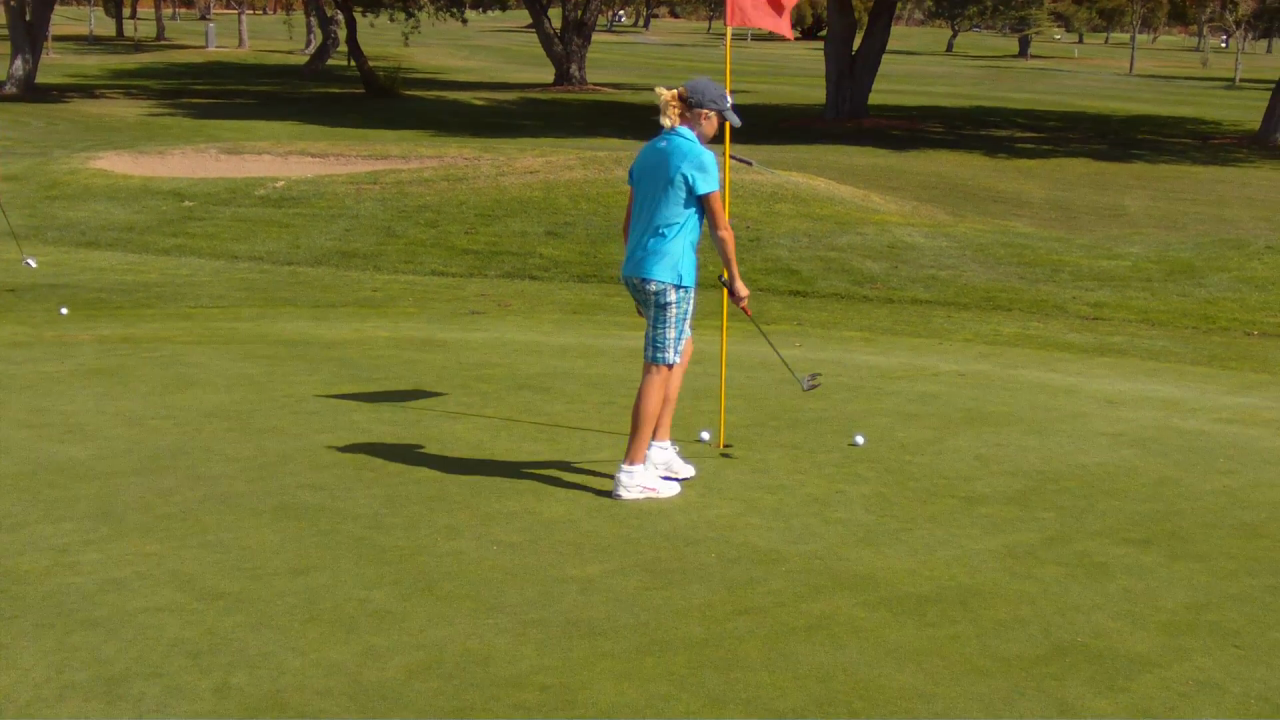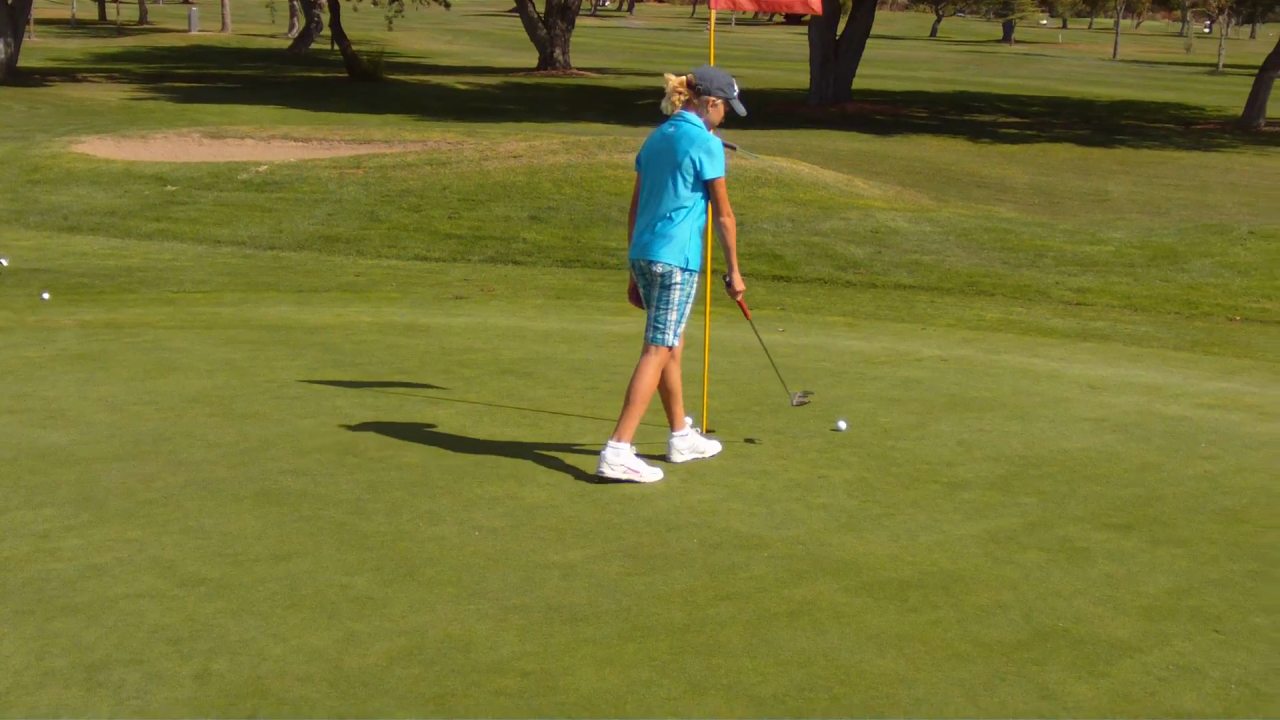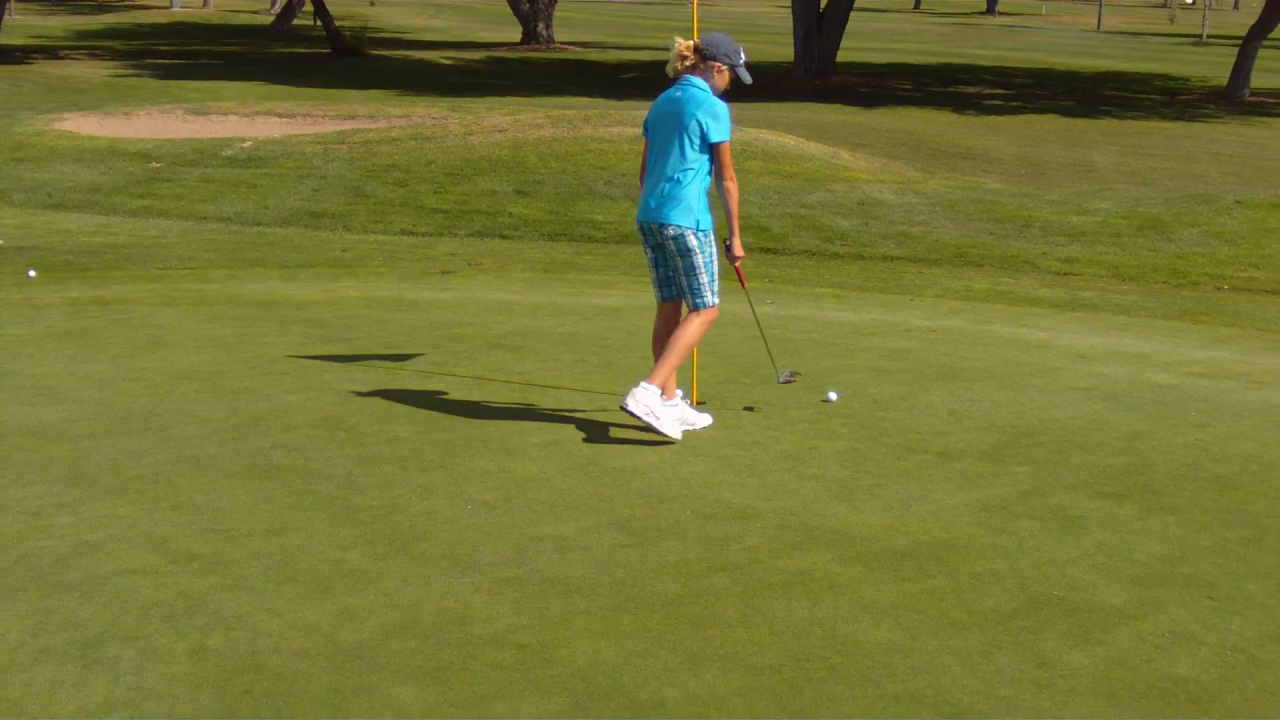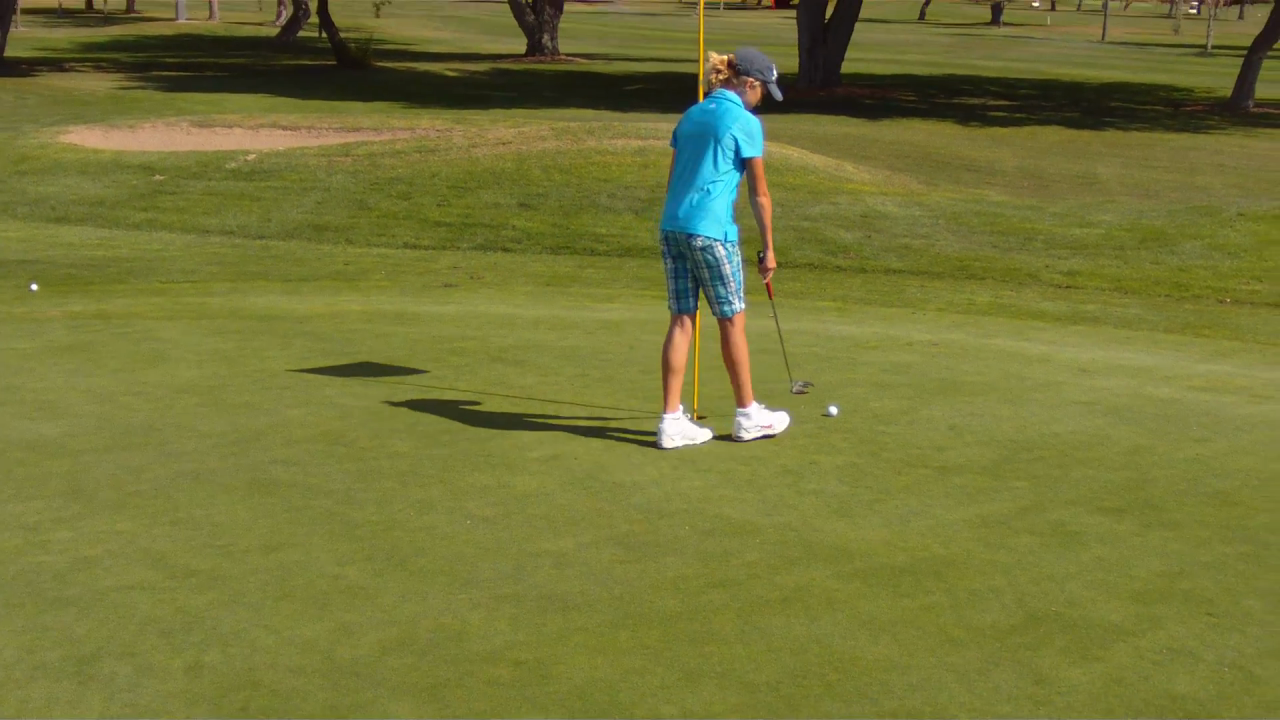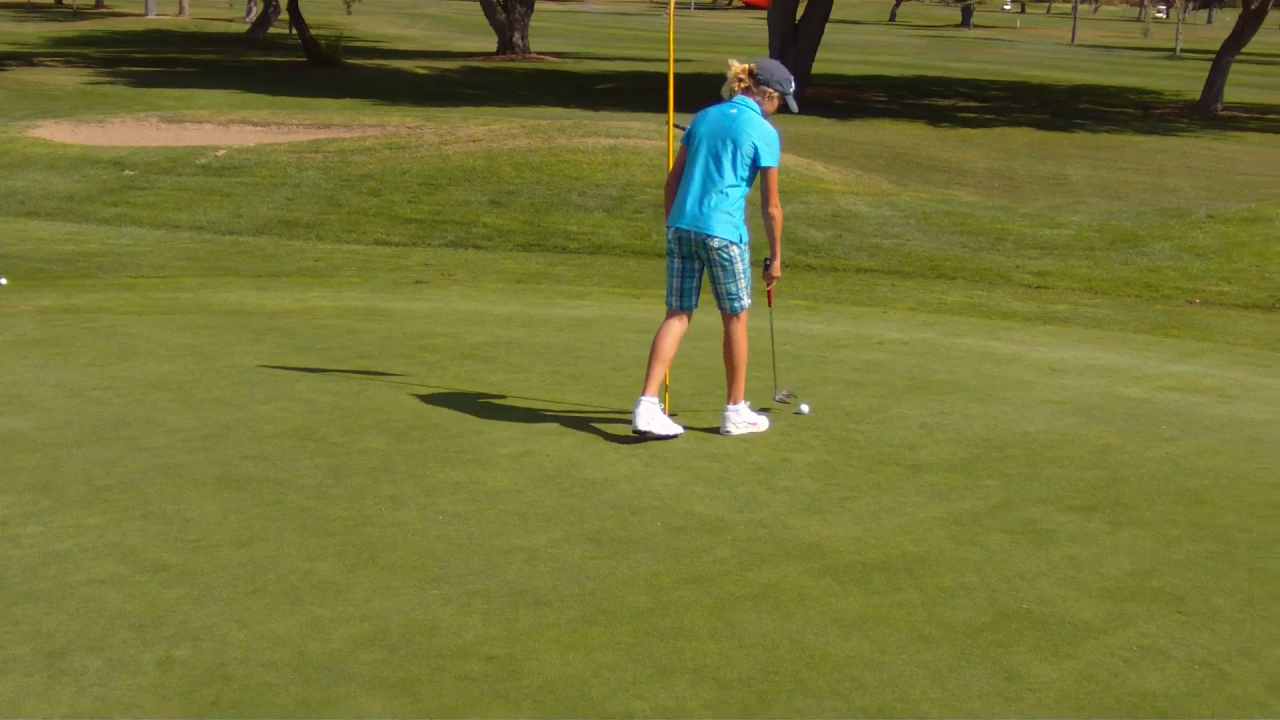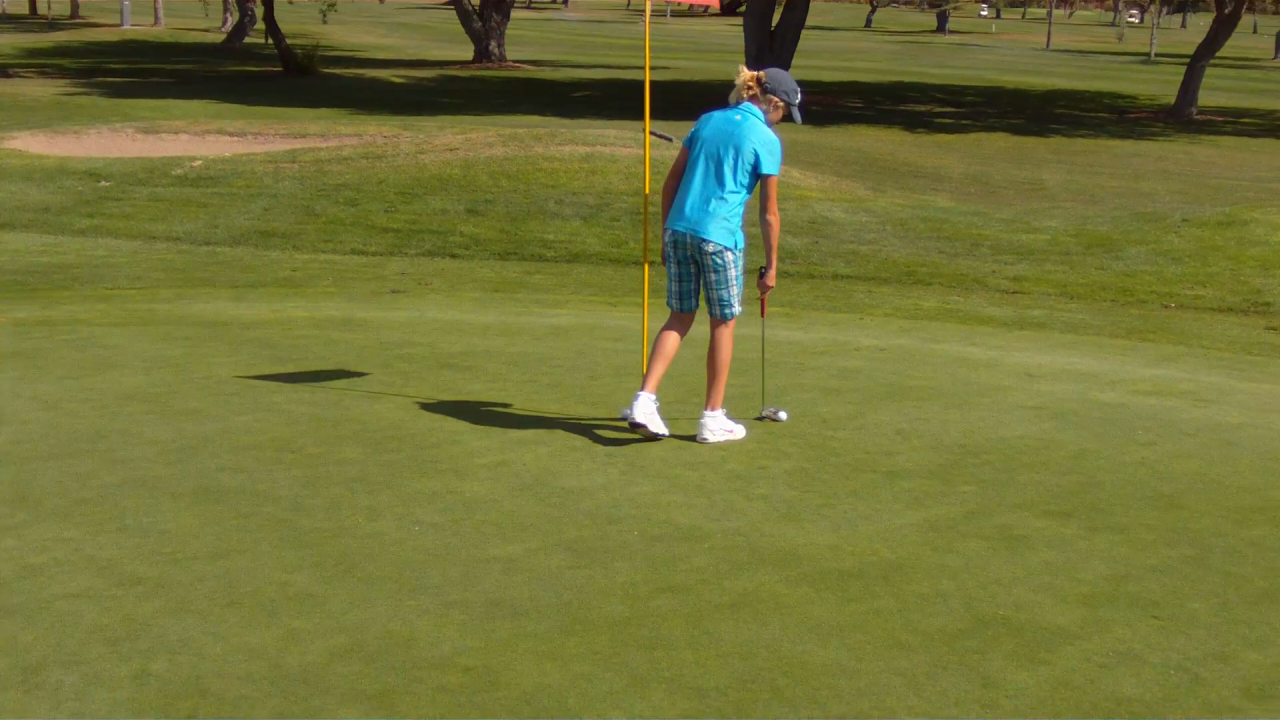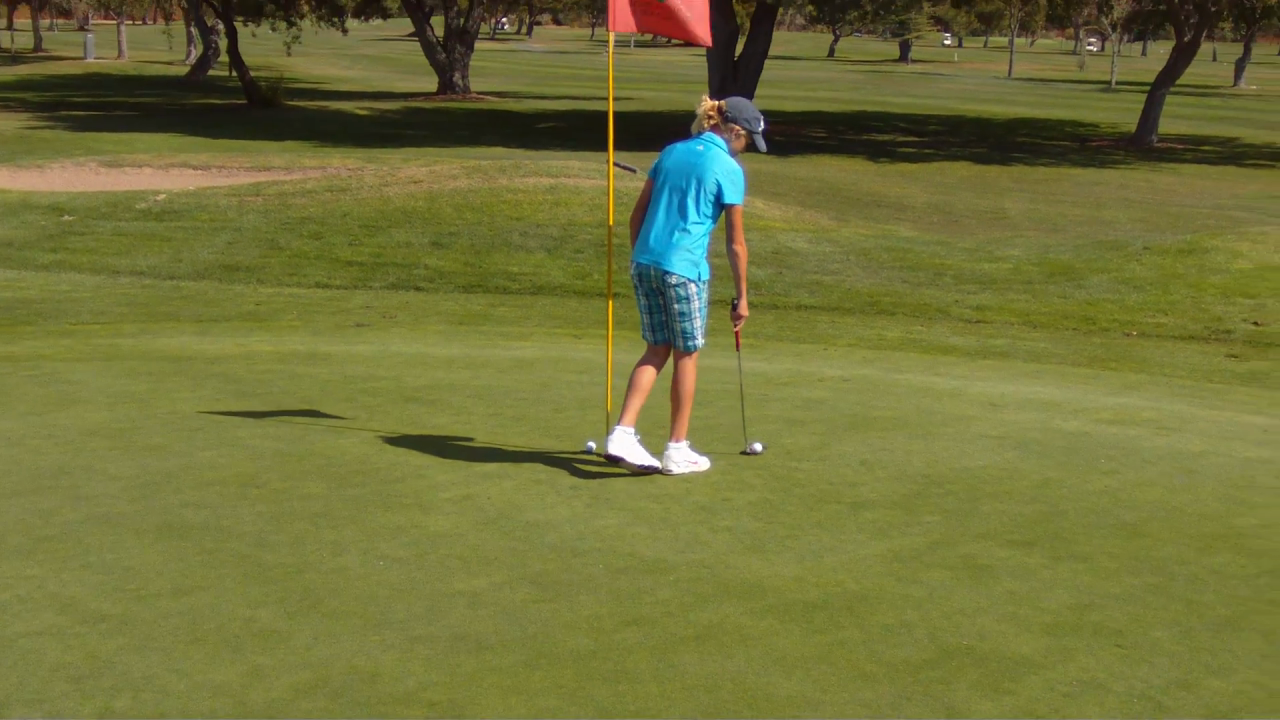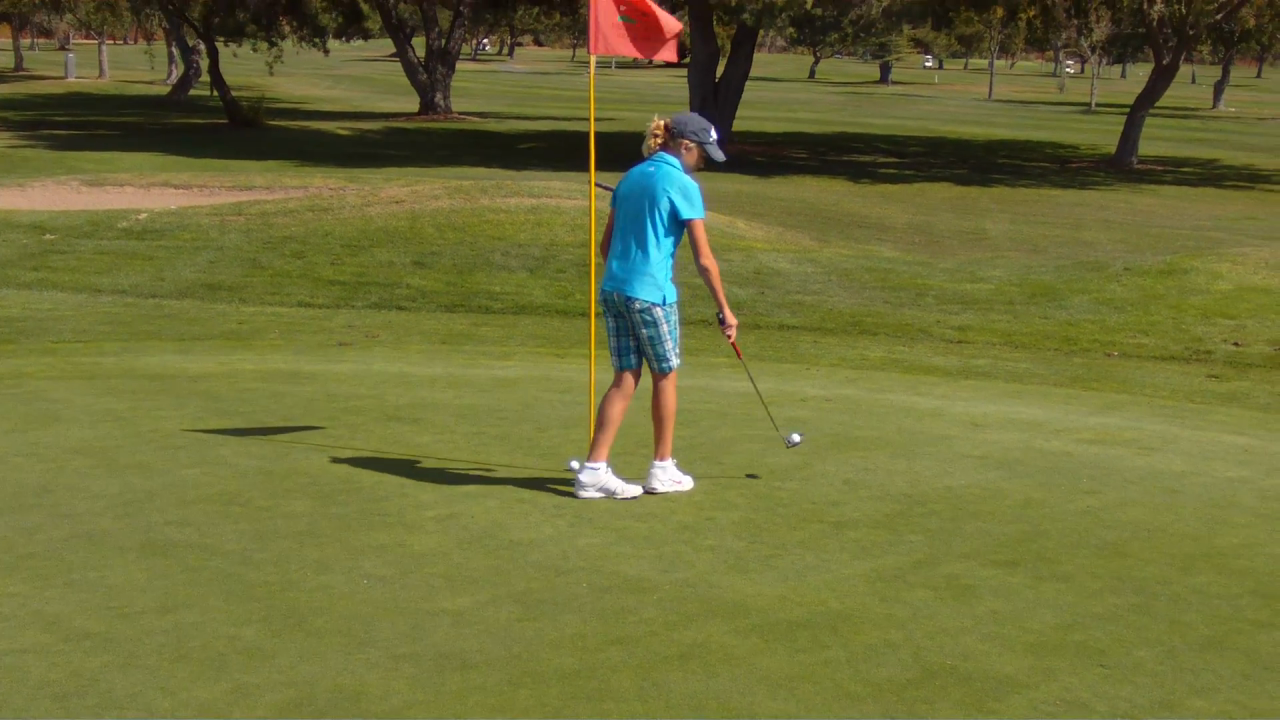
dt=0.3s
person 1, frame 1
left shoulder: (649, 152)
right shoulder: (698, 158)
left elbow: (628, 222)
right elbow: (720, 227)
right wrist: (735, 277)
left hip: (637, 271)
right hip: (669, 274)
left knee: (681, 352)
right knee: (659, 368)
left ankle: (658, 449)
right ankle: (632, 472)
person 1, frame 2
left shoulder: (656, 138)
right shoulder: (706, 143)
left elbow: (635, 209)
right elbow: (723, 214)
left wrist: (636, 270)
right wrist: (734, 270)
left hip: (643, 255)
right hip: (676, 258)
left knee: (671, 345)
right knee: (658, 351)
left ankle: (681, 436)
right ankle: (618, 450)
person 1, frame 3
left shoulder: (663, 103)
right shoulder: (712, 107)
right elbow: (726, 178)
right wrist: (735, 236)
left hip: (649, 216)
right hip: (686, 220)
left knee: (670, 308)
right knee: (704, 311)
left ankle: (673, 404)
right ankle: (648, 392)
person 1, frame 4
left shoulder: (691, 115)
right shoulder: (745, 123)
right elbow: (759, 193)
right wrist: (769, 248)
left hip: (672, 227)
right hip: (711, 231)
left knee: (681, 322)
right knee: (732, 321)
left ankle: (672, 419)
right ankle: (747, 415)
person 1, frame 5
left shoulder: (704, 117)
right shoulder: (764, 132)
left elbow: (673, 180)
right elbow: (771, 204)
right wrist: (776, 256)
left hip: (682, 227)
right hip: (723, 231)
left knee: (677, 316)
right knee: (736, 318)
left ankle: (647, 406)
right ankle: (736, 410)
person 1, frame 6
left shoulder: (708, 121)
right shoulder: (766, 140)
left elbow: (671, 182)
right elbow: (769, 212)
left wrist: (668, 231)
right wrist: (771, 266)
left hip: (679, 230)
right hip: (720, 237)
left knee: (679, 317)
right knee: (723, 324)
left ankle: (645, 399)
right ankle: (712, 417)
person 1, frame 7
left shoulder: (671, 152)
right shoulder: (728, 169)
left elbow: (637, 215)
right elbow: (735, 243)
right wrist: (742, 297)
left hip: (645, 263)
right hip: (684, 269)
left knee: (656, 351)
right knee: (686, 356)
left ankle: (622, 434)
right ankle: (677, 449)
person 1, frame 8
left shoulder: (630, 177)
right shoulder: (683, 186)
left elbow: (607, 242)
right elbow: (704, 258)
right wrist: (725, 310)
left hip: (612, 289)
right hip: (651, 292)
left knee: (625, 378)
right knee: (665, 376)
left ankle: (594, 471)
right ankle: (663, 468)
